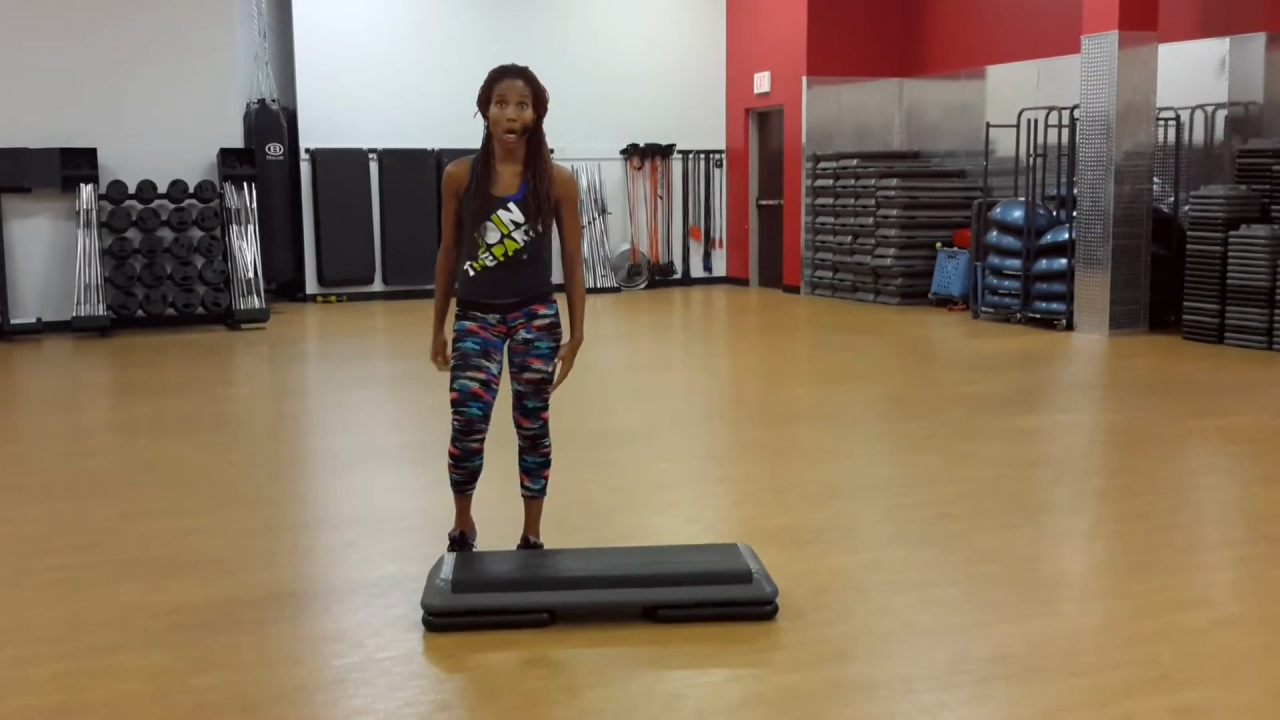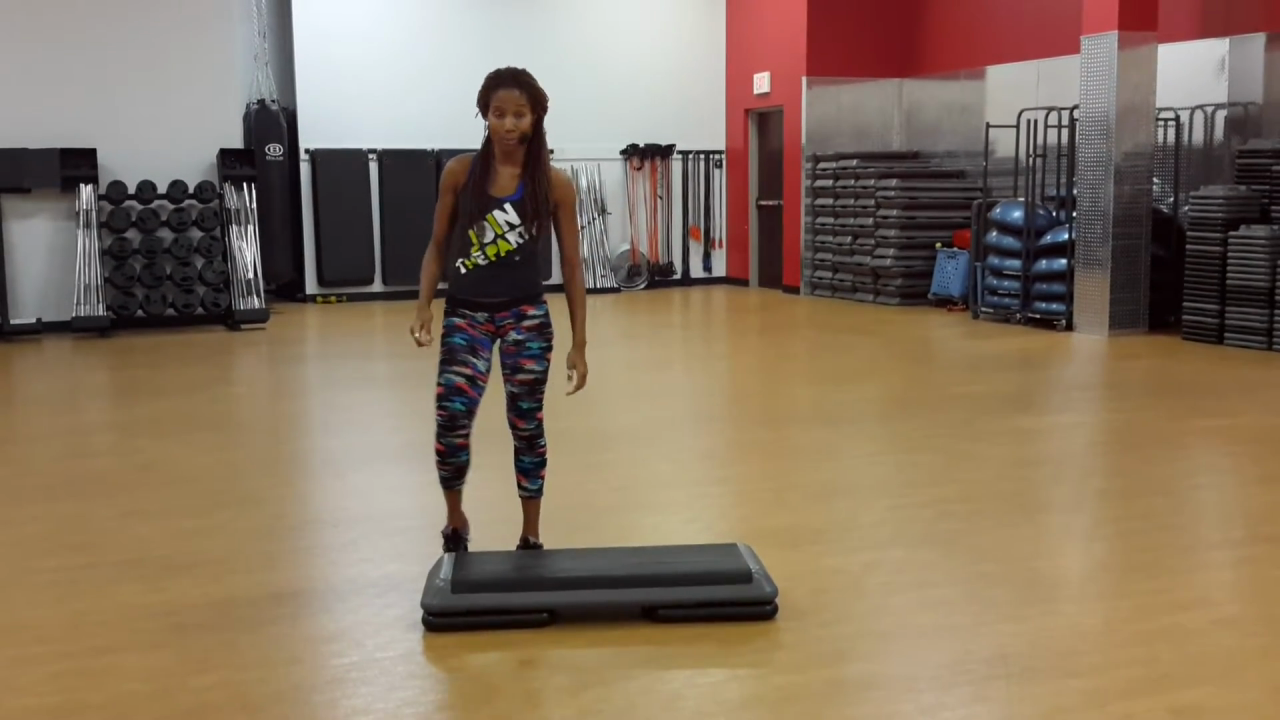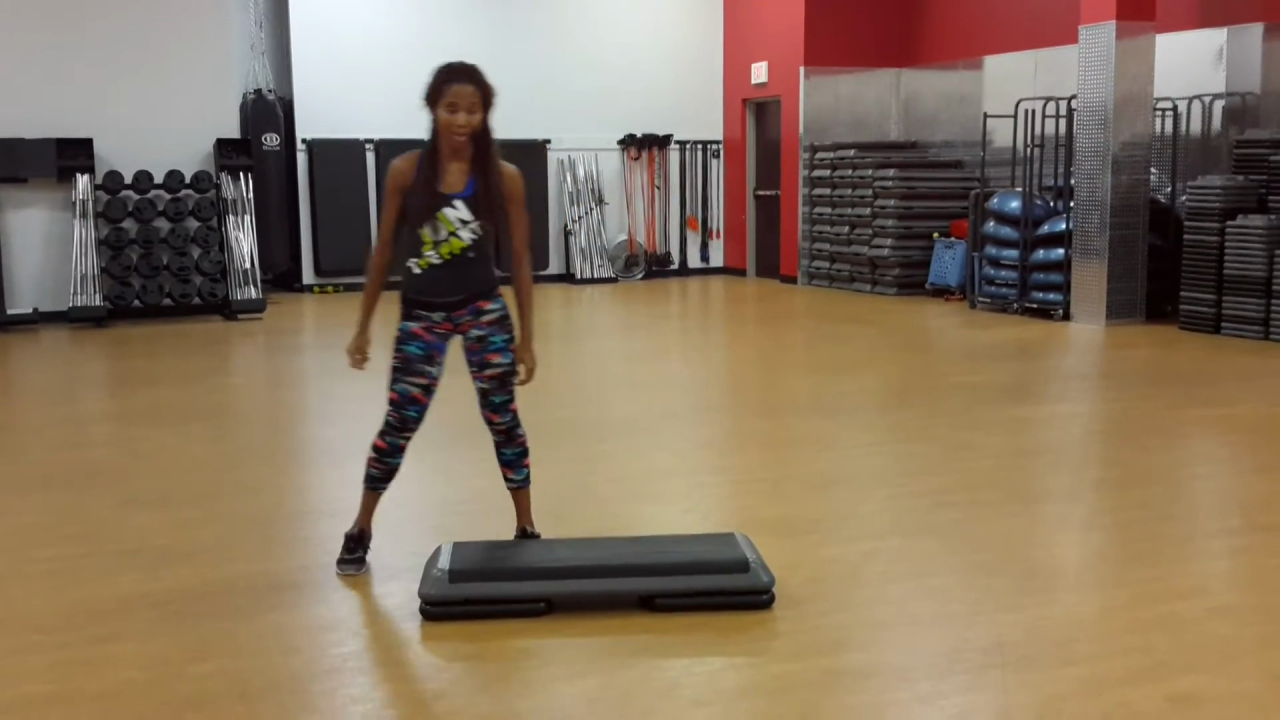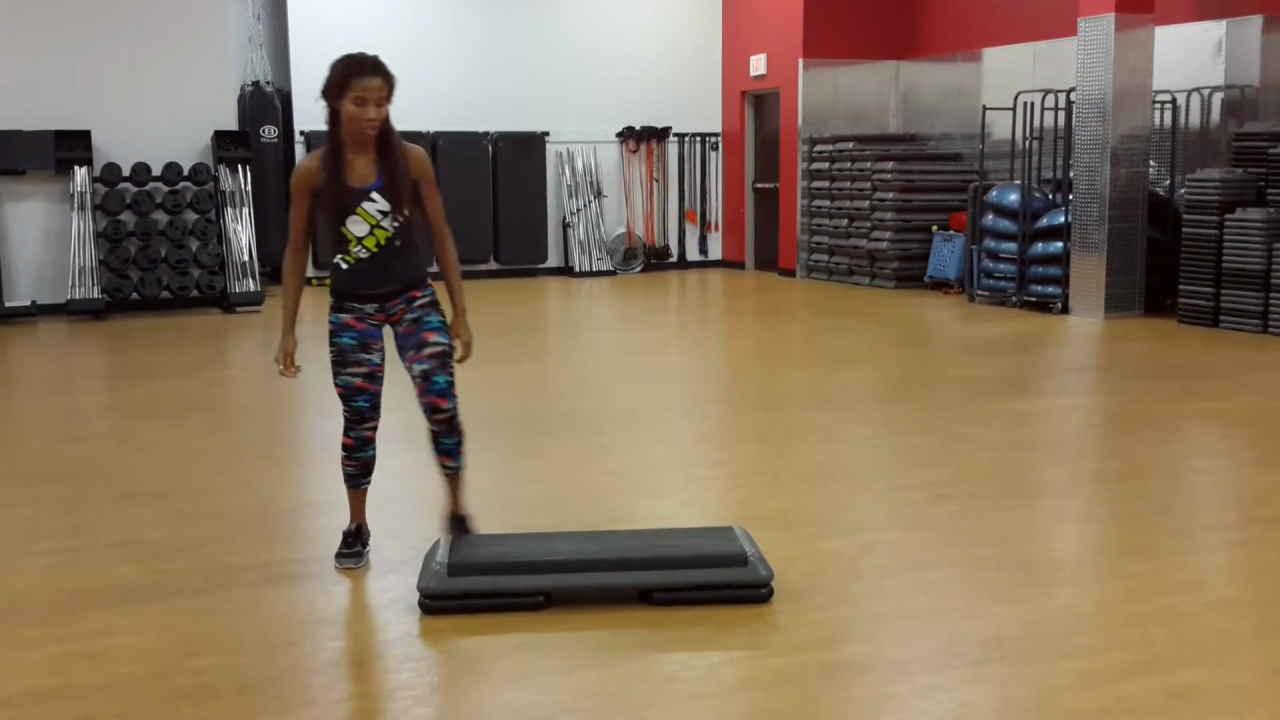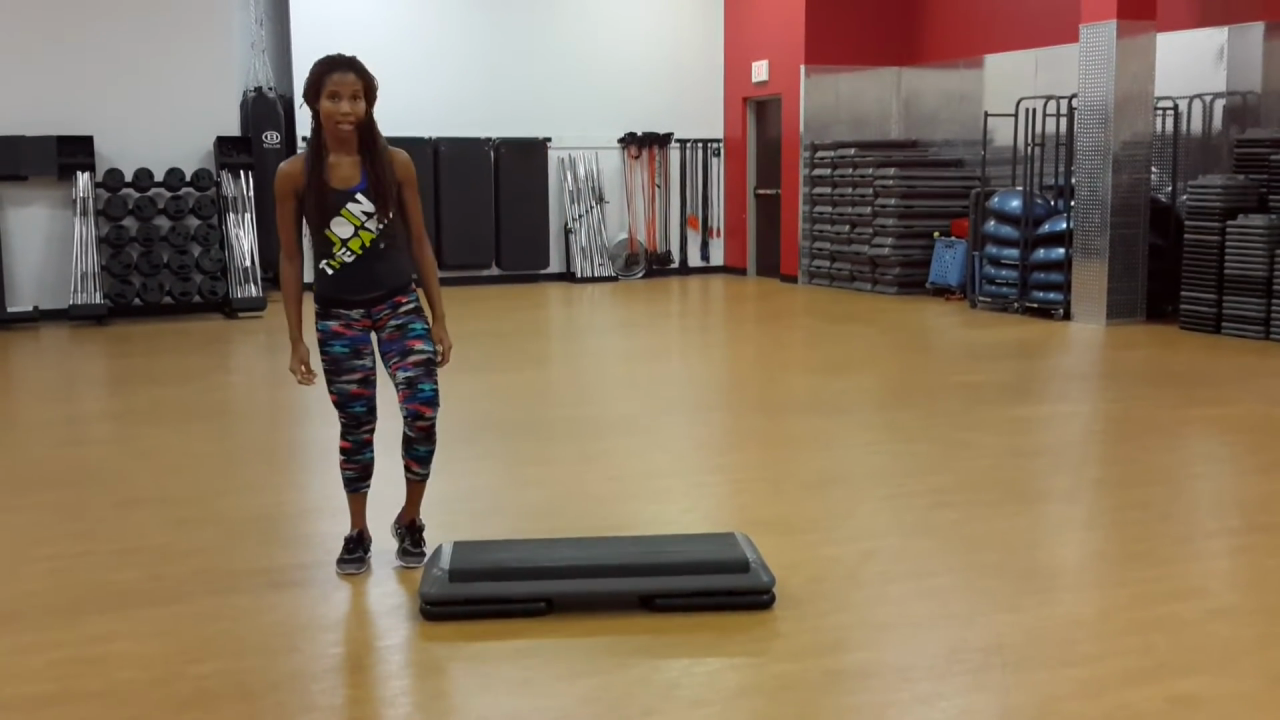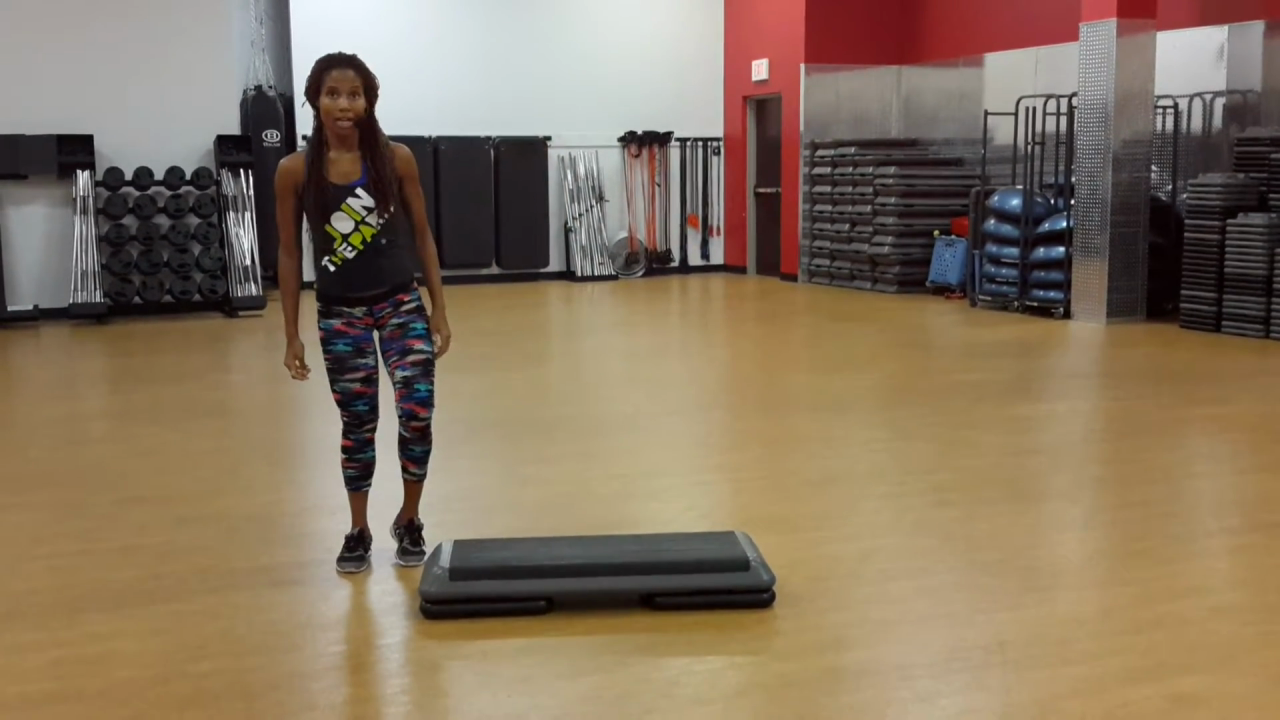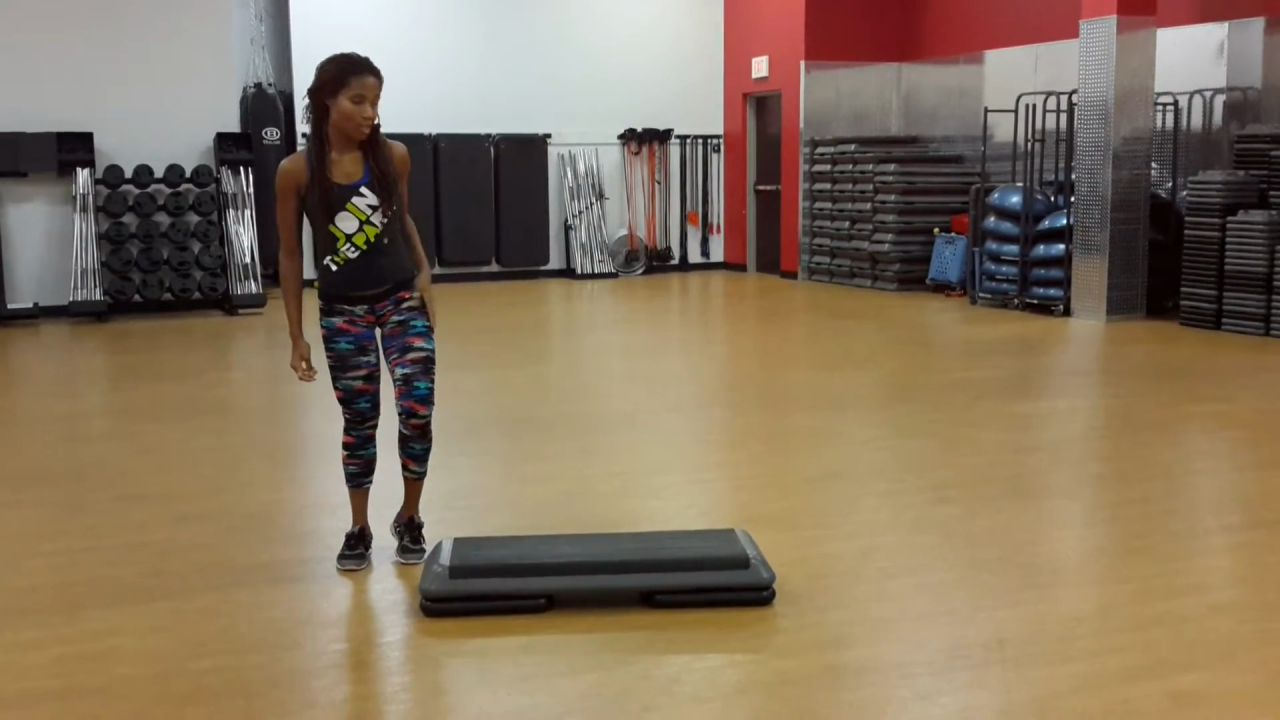
dt=0.4s
person 1, frame 1
left shoulder: (556, 180)
right shoulder: (460, 175)
left elbow: (573, 260)
right elbow: (448, 253)
left wrist: (576, 335)
right wrist: (438, 328)
left hip: (535, 316)
right hip: (475, 316)
left knee: (533, 426)
right knee: (468, 423)
left ankle: (531, 536)
right ankle: (463, 527)
person 1, frame 2
left shoulder: (555, 184)
right shoulder: (459, 172)
left elbow: (571, 265)
right elbow: (438, 246)
left wrist: (579, 344)
right wrist: (424, 307)
left hip: (526, 316)
right hip: (465, 313)
left knee: (526, 427)
right knee: (453, 420)
left ankle: (530, 537)
right ankle: (456, 522)
person 1, frame 3
left shoulder: (503, 177)
right shoulder: (405, 171)
left elbow: (519, 258)
right elbow: (382, 250)
left wrist: (527, 336)
right wrist: (362, 326)
left hip: (484, 311)
right hip: (420, 314)
left knee: (503, 419)
right knee: (399, 423)
left ankle: (526, 527)
right ankle: (360, 529)
person 1, frame 4
left shoulder: (412, 160)
right shoulder: (312, 171)
left elbow: (441, 236)
right elbow: (297, 251)
left wrist: (460, 313)
right wrist: (287, 332)
left hip: (414, 299)
right hip: (350, 308)
left knee: (441, 406)
right knee: (360, 420)
left ankle: (456, 512)
right ankle: (356, 527)
person 1, frame 5
left shoulder: (395, 162)
right shoulder: (294, 174)
left elbow: (418, 241)
right elbow: (290, 258)
left wrist: (439, 319)
right wrist: (296, 339)
left hip: (400, 304)
right hip: (337, 315)
left knee: (423, 413)
right knee: (356, 425)
left ankle: (410, 521)
right ankle: (357, 532)
person 1, frame 6
left shoulder: (396, 158)
right shoulder: (295, 170)
left elbow: (420, 233)
right elbow: (289, 252)
left wrist: (439, 305)
right wrist: (291, 334)
left hip: (401, 302)
right hip: (339, 312)
left knee: (417, 414)
right knee: (357, 423)
left ankle: (409, 521)
right ankle: (358, 531)
person 1, frame 7
left shoulder: (395, 156)
right shoulder: (295, 170)
right elbow: (288, 254)
left wrist: (423, 272)
right wrist: (295, 336)
left hip: (401, 299)
right hip: (341, 310)
left knee: (417, 411)
right knee: (359, 421)
left ankle: (409, 519)
right ankle: (358, 529)
